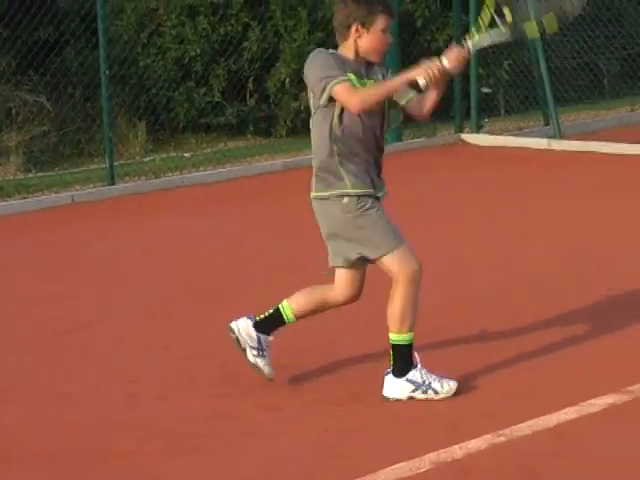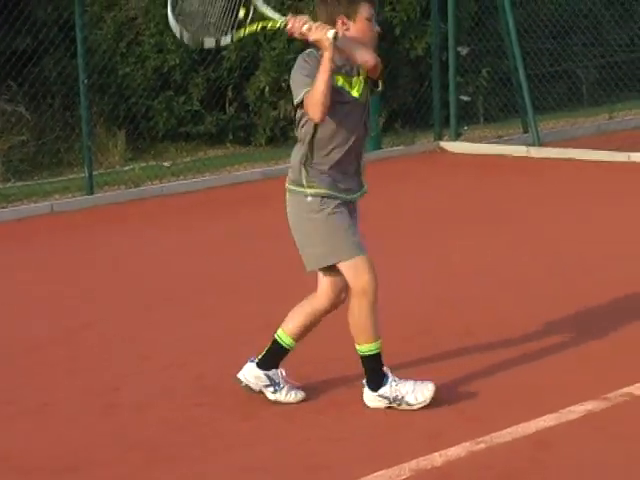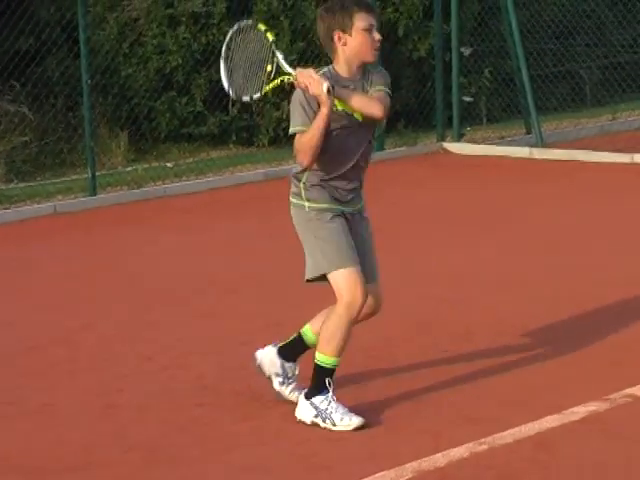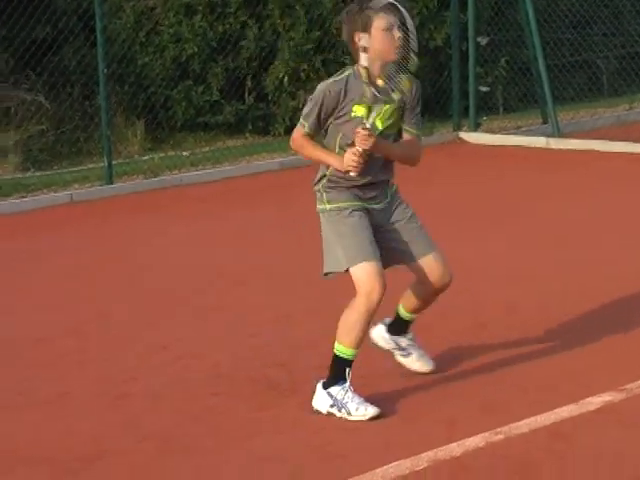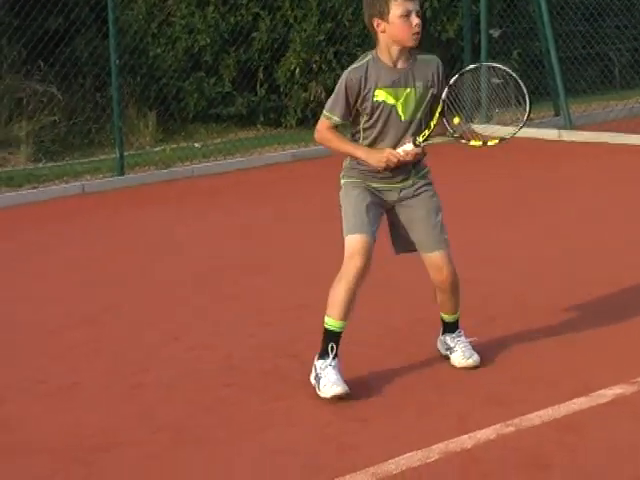
dt=0.2s
person 1, frame 1
left shoulder: (377, 71)
right shoulder: (320, 62)
left elbow: (421, 109)
right elbow: (357, 103)
left wrist: (444, 71)
right wrist: (413, 74)
left hip: (361, 191)
right hip: (342, 193)
left knee: (346, 289)
right knee: (407, 271)
left ankle: (259, 325)
right ankle: (402, 373)
person 1, frame 2
left shoulder: (362, 65)
right shoulder: (310, 62)
left elbow: (371, 60)
right elbow: (318, 112)
right wrist: (327, 48)
left hip: (344, 194)
right hip: (313, 194)
left knee: (332, 292)
right knee: (363, 282)
left ankle: (263, 369)
right ankle: (377, 384)
person 1, frame 3
left shoulder: (370, 81)
right shoulder: (307, 90)
left elbow: (379, 112)
right elbow: (306, 157)
left wrist: (331, 92)
right wrist: (324, 105)
left hip: (350, 204)
right hip: (315, 204)
left knee: (369, 302)
right knee: (354, 295)
left ankle: (282, 356)
right ankle: (317, 396)
person 1, frame 4
left shoulder: (409, 89)
right shoulder: (333, 89)
left elbow: (413, 154)
right elbow: (298, 140)
left wrist: (377, 148)
right wrist: (337, 160)
left hip: (384, 198)
right hip: (340, 202)
left knee: (438, 277)
right knee: (373, 289)
left ankle: (395, 331)
right ankle: (332, 388)
person 1, frame 5
left shoulder: (432, 67)
right shoulder: (357, 76)
right elbow: (323, 132)
left wrist: (418, 146)
right wrist: (369, 155)
left hip: (413, 183)
right hip: (363, 182)
left knee: (443, 271)
right knee: (356, 261)
left ankle: (450, 335)
right ankle: (326, 359)
